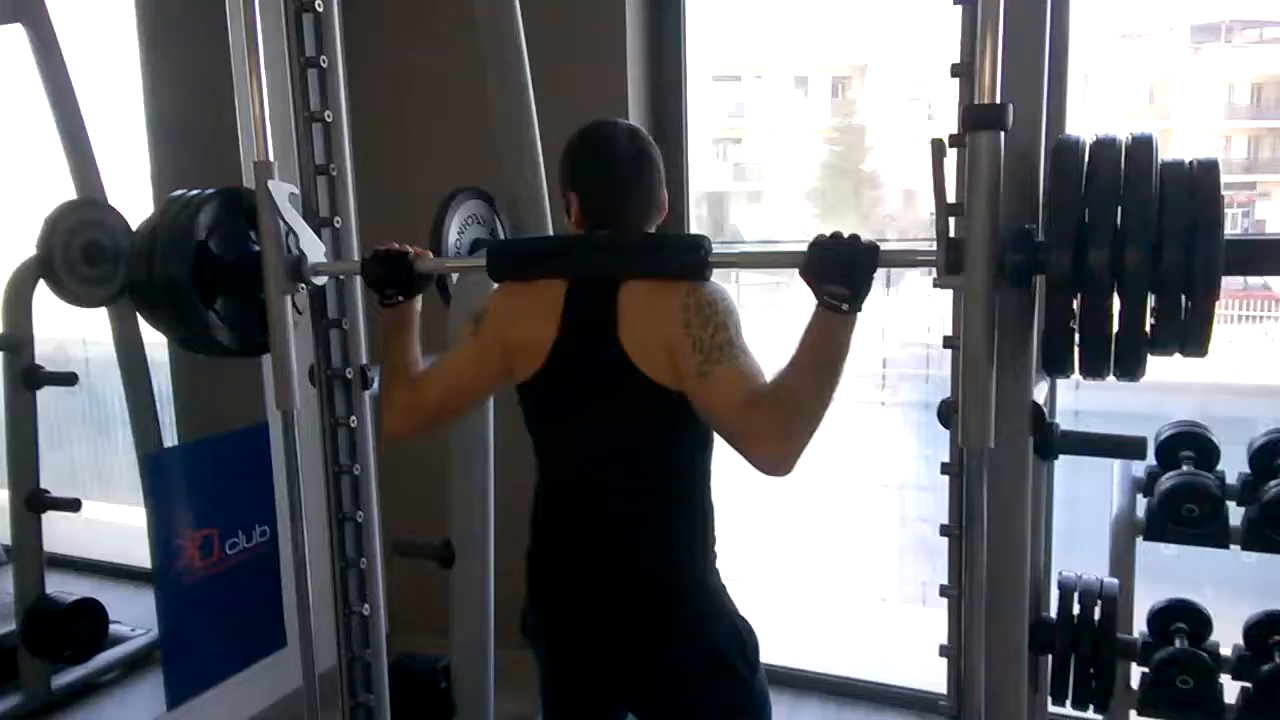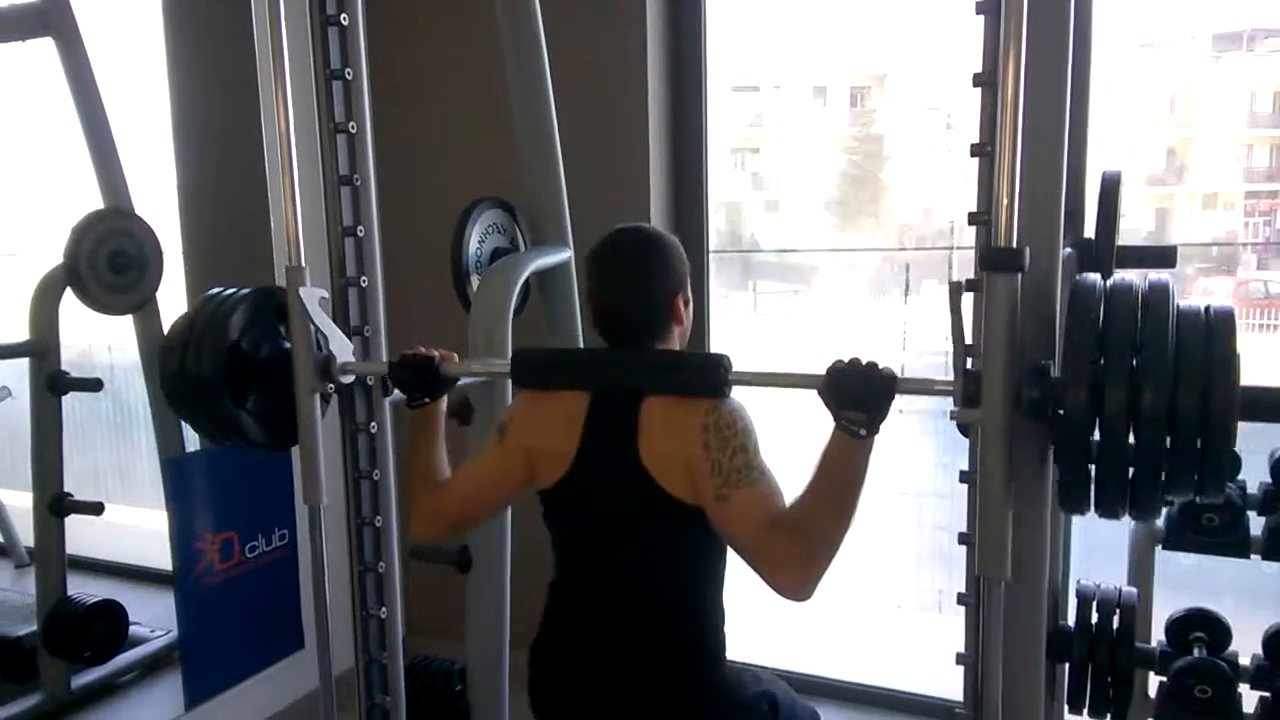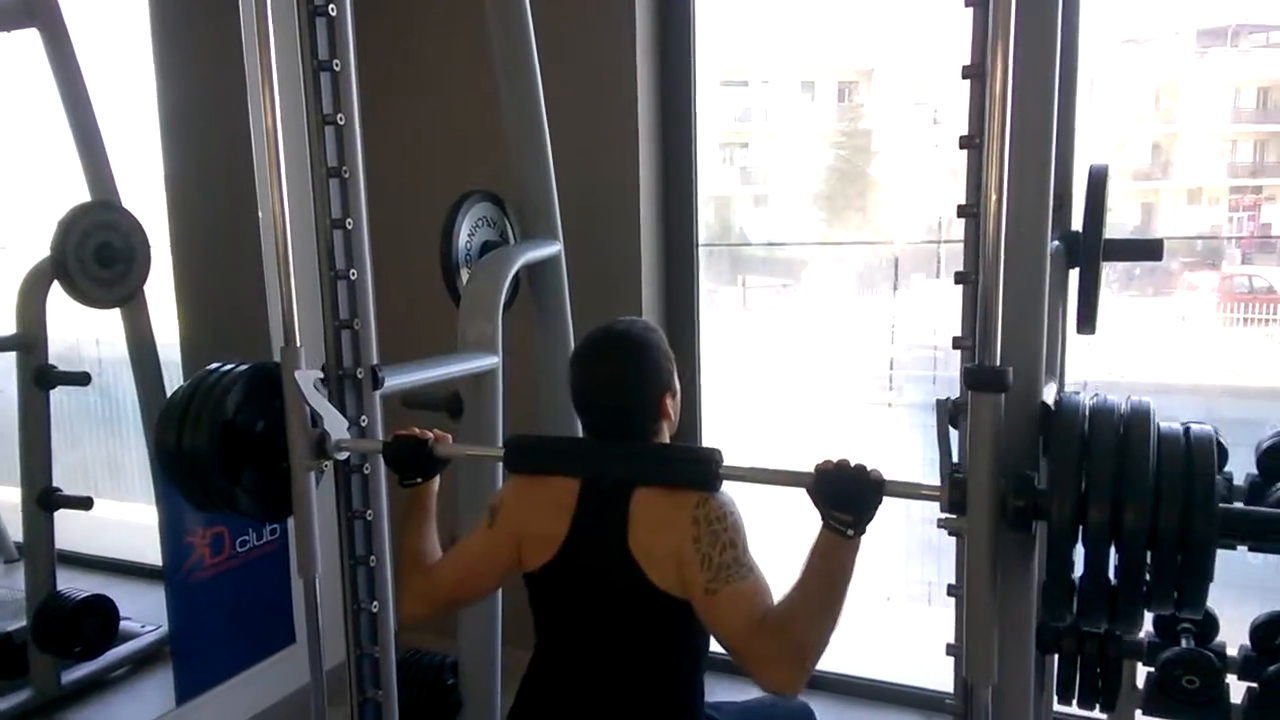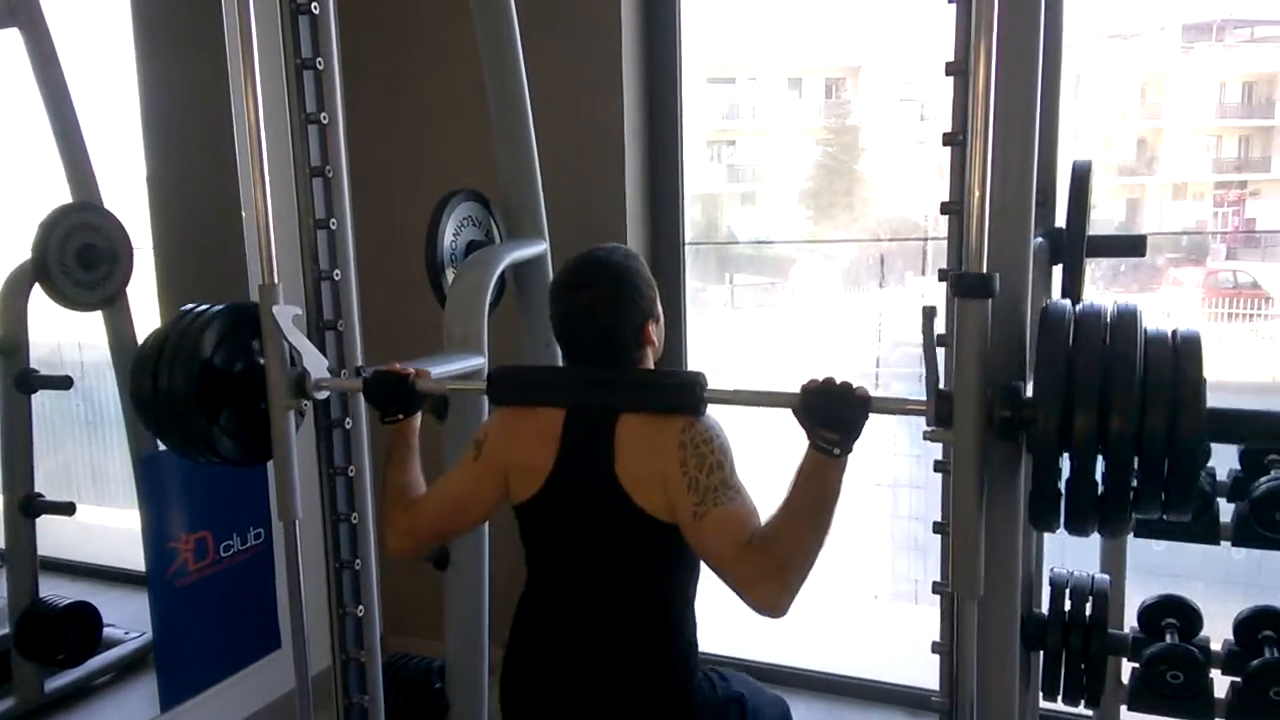
dt=0.5s
person 1, frame 1
left shoulder: (519, 303)
right shoulder: (682, 301)
left elbow: (404, 411)
right elbow: (773, 443)
left wrist: (401, 301)
right wrist: (836, 306)
left hip: (561, 603)
right hip: (675, 610)
person 1, frame 2
left shoulder: (542, 410)
right shoulder: (700, 417)
left elbow: (430, 518)
right elbow: (792, 568)
left wrist: (428, 403)
right wrist: (853, 429)
person 1, frame 3
left shoulder: (532, 494)
right shoulder: (691, 510)
left elbow: (418, 600)
right elbow: (781, 668)
left wrist: (422, 482)
right wrist: (841, 529)
person 1, frame 4
left shoulder: (518, 427)
right shoulder: (677, 436)
left elbow: (405, 532)
right elbow: (767, 585)
left wrist: (403, 418)
right wrist: (827, 448)
